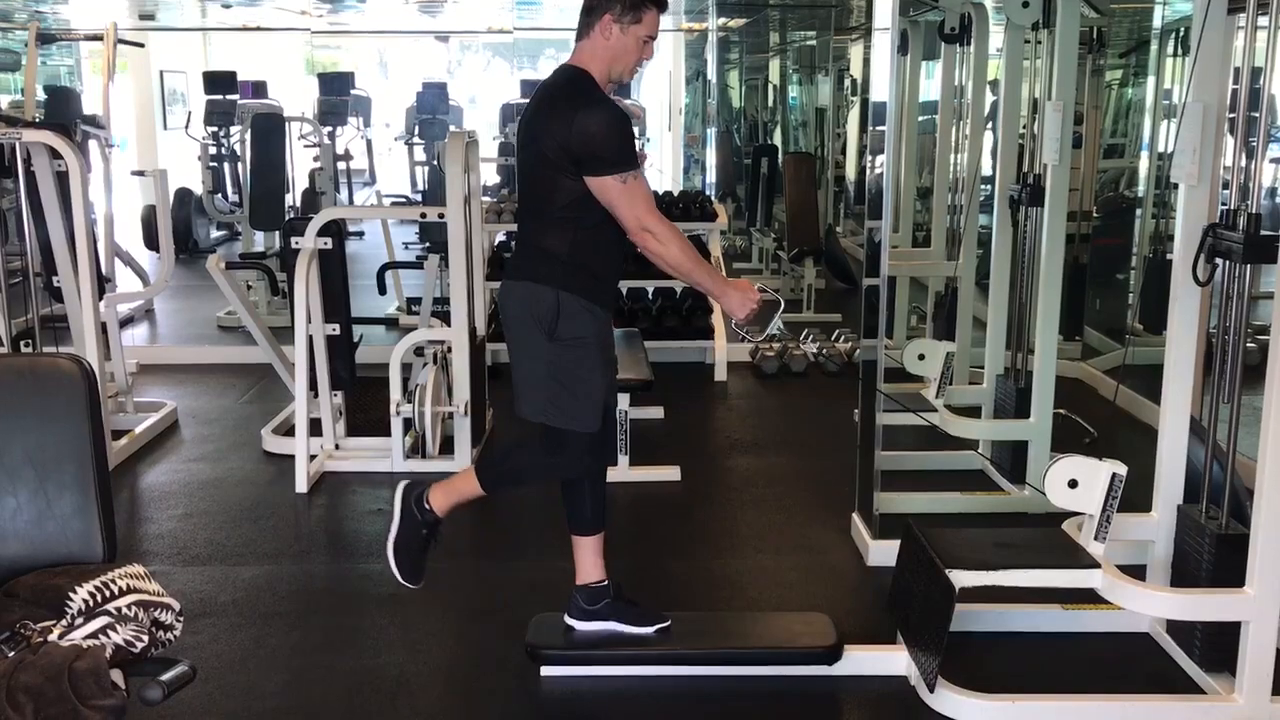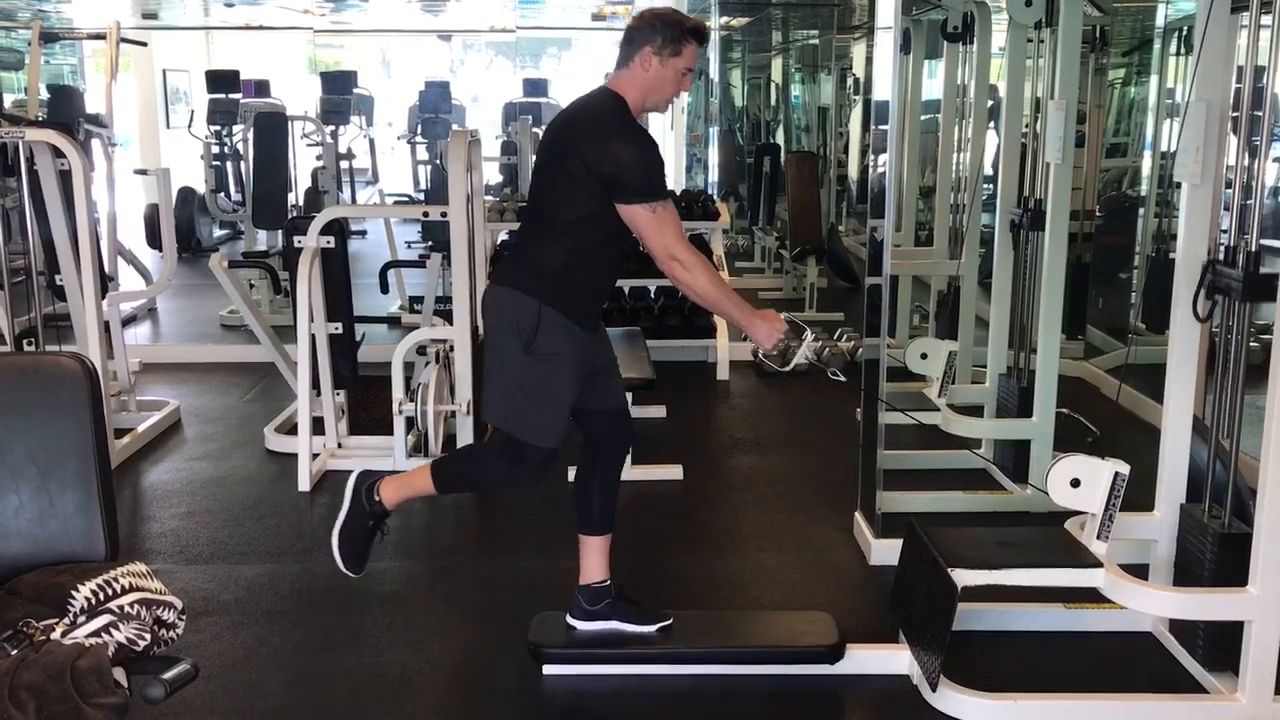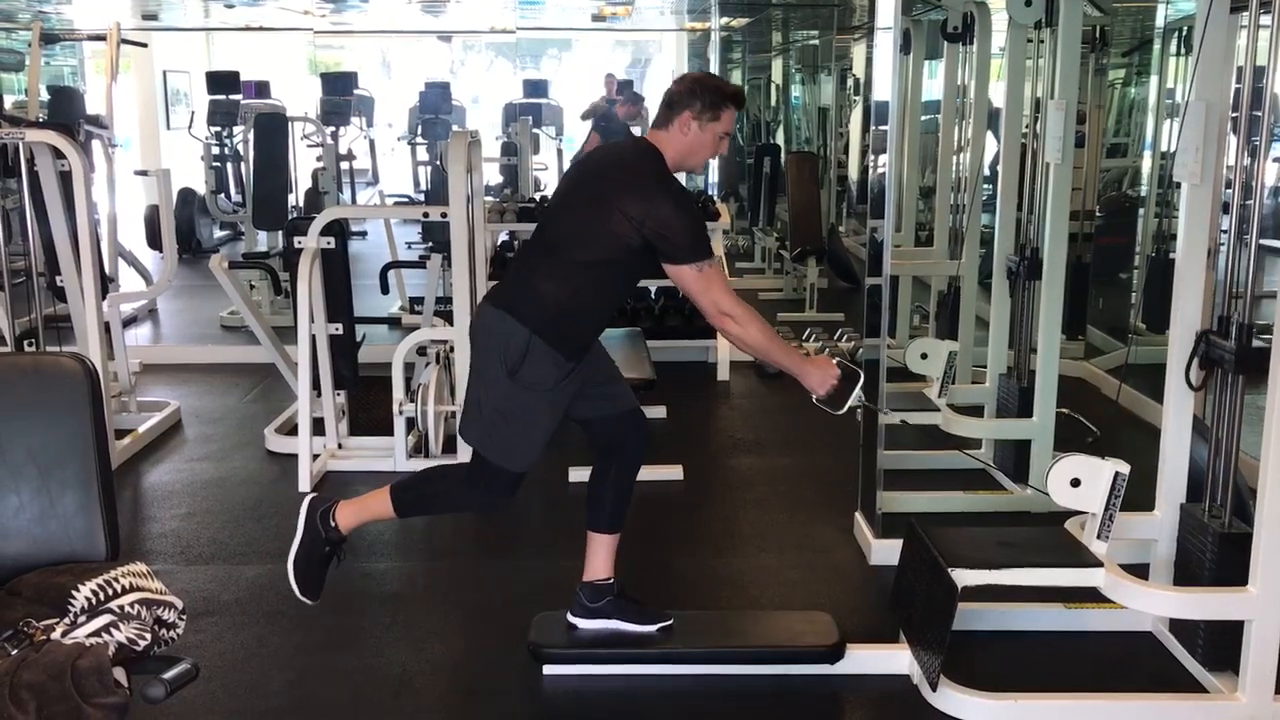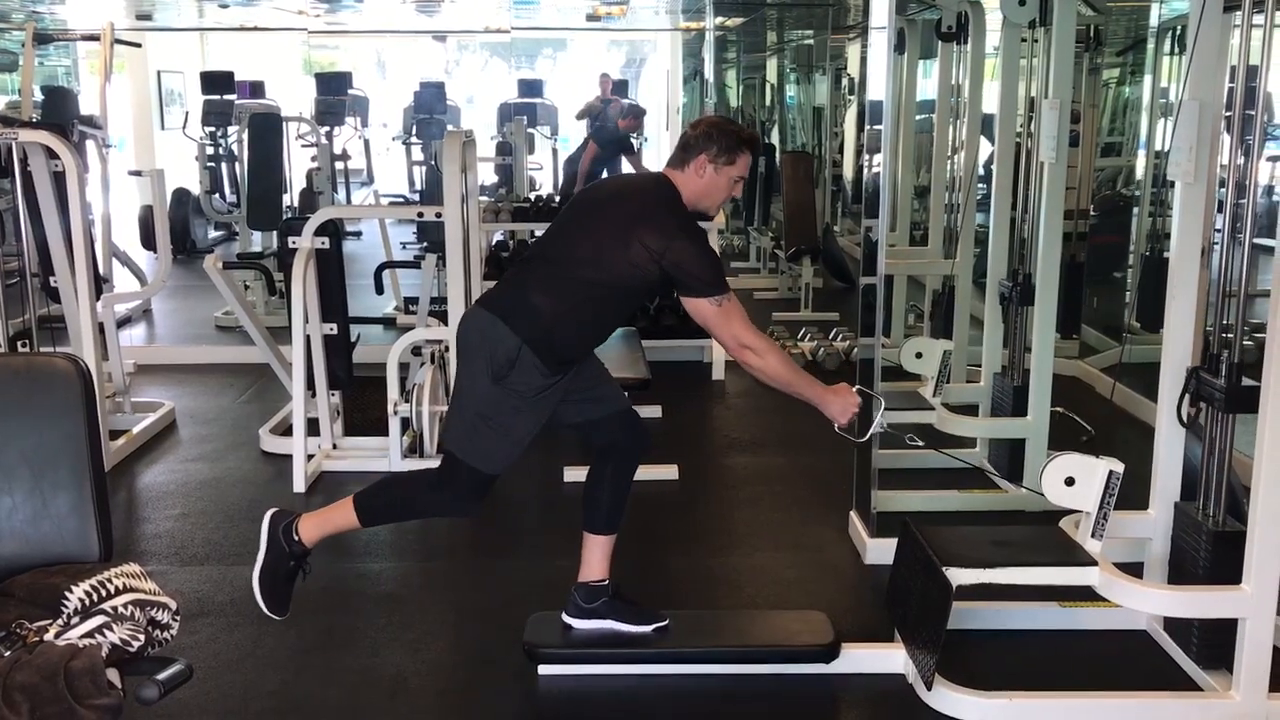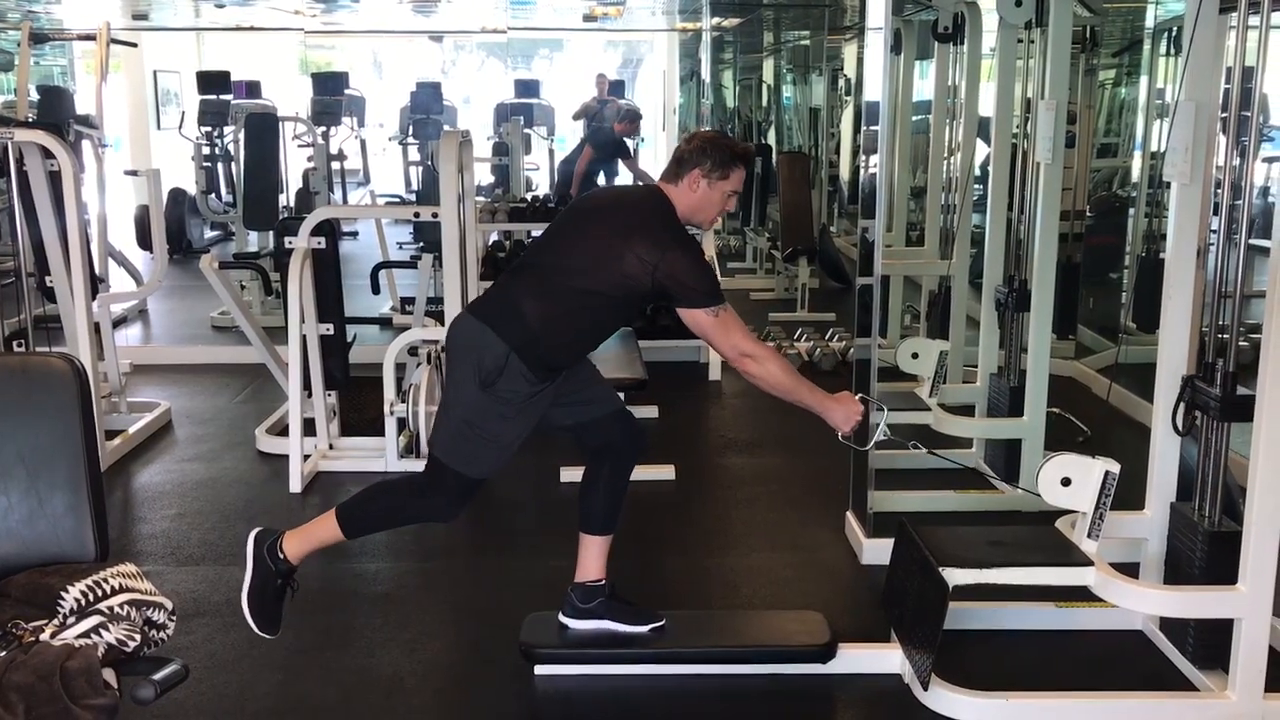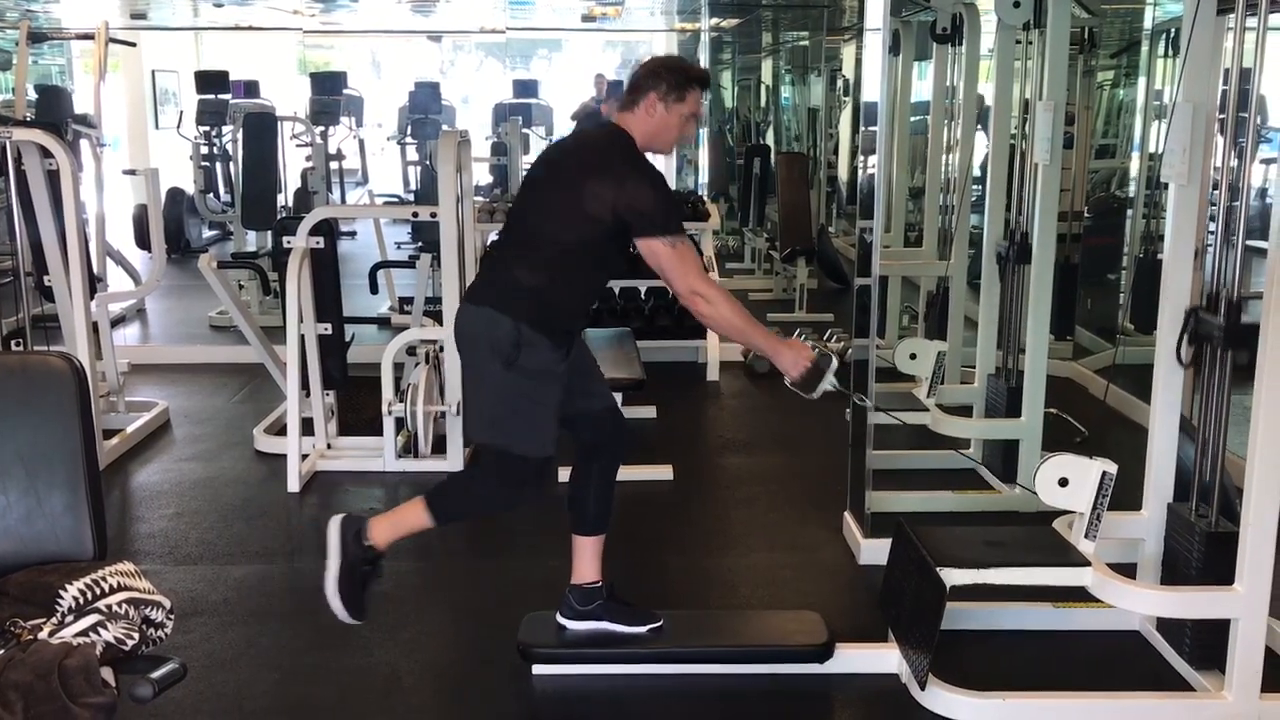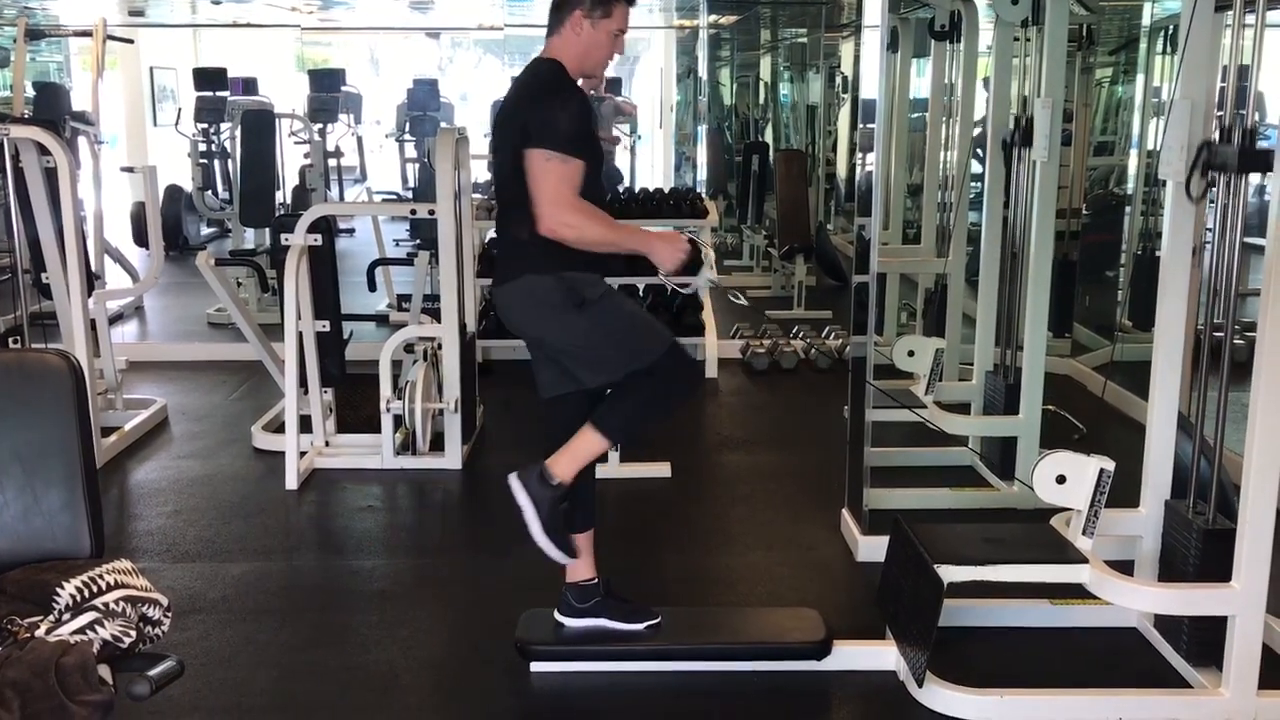
dt=0.5s
person 1, frame 1
left shoulder: (562, 96)
right shoulder: (589, 113)
right elbow: (644, 227)
right wrist: (723, 290)
left hip: (564, 294)
right hip: (554, 299)
left knee: (588, 441)
right knee: (565, 444)
left ankle: (592, 596)
right ankle: (427, 504)
person 1, frame 2
left shoulder: (591, 117)
right shoulder: (621, 140)
right elbow: (674, 257)
right wrist: (749, 321)
left hip: (560, 308)
right hip: (539, 311)
left knee: (609, 435)
right knee: (527, 456)
left ankle: (594, 596)
right ankle: (380, 495)
person 1, frame 3
left shoulder: (614, 161)
right shoulder: (662, 201)
right elbow: (724, 312)
right wrist: (805, 369)
left hip: (553, 333)
right hip: (526, 339)
left knee: (625, 436)
right knee: (491, 481)
left ankle: (596, 595)
right ankle: (332, 520)
person 1, frame 4
left shoulder: (629, 192)
right shoulder: (677, 237)
right elbow: (746, 346)
right wrist: (826, 399)
left hip: (542, 342)
right hip: (513, 349)
left knee: (623, 439)
right knee: (460, 487)
left ankle: (591, 595)
right ankle: (296, 534)
person 1, frame 5
left shoulder: (620, 204)
right shoulder: (669, 249)
right elbow: (745, 354)
right wrist: (828, 406)
left hip: (533, 349)
right hip: (500, 356)
left knee: (618, 439)
right knee: (445, 489)
left ankle: (588, 597)
right ankle: (281, 552)
person 1, frame 6
left shoulder: (581, 149)
right shoulder: (633, 179)
right elbow: (697, 291)
right wrist: (778, 350)
left hip: (536, 323)
right hip: (512, 330)
left knee: (603, 435)
right knee: (516, 473)
left ankle: (585, 597)
right ankle: (366, 538)
person 1, frame 7
left shoulder: (538, 91)
right shoulder: (559, 99)
right elbow: (558, 218)
right wrist: (648, 243)
left hip: (542, 286)
right hip: (549, 287)
left knee: (576, 434)
right knee: (671, 374)
left ankle: (581, 594)
right ankle: (548, 480)
